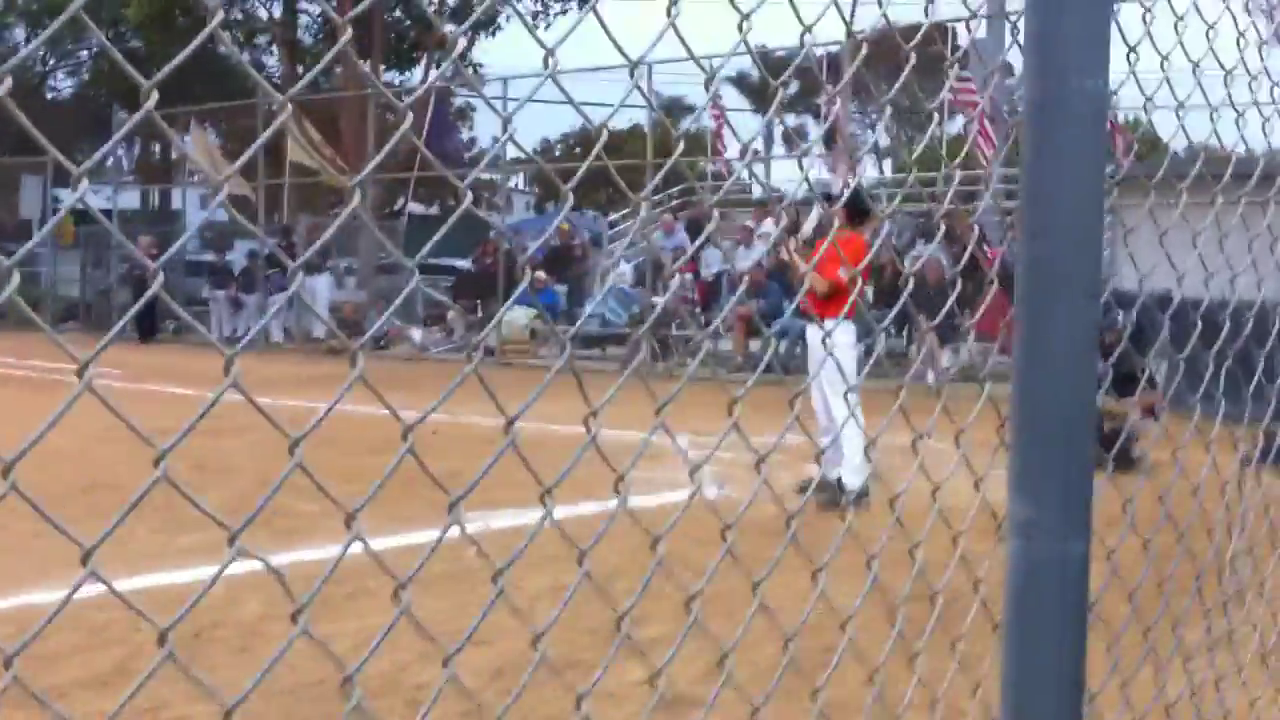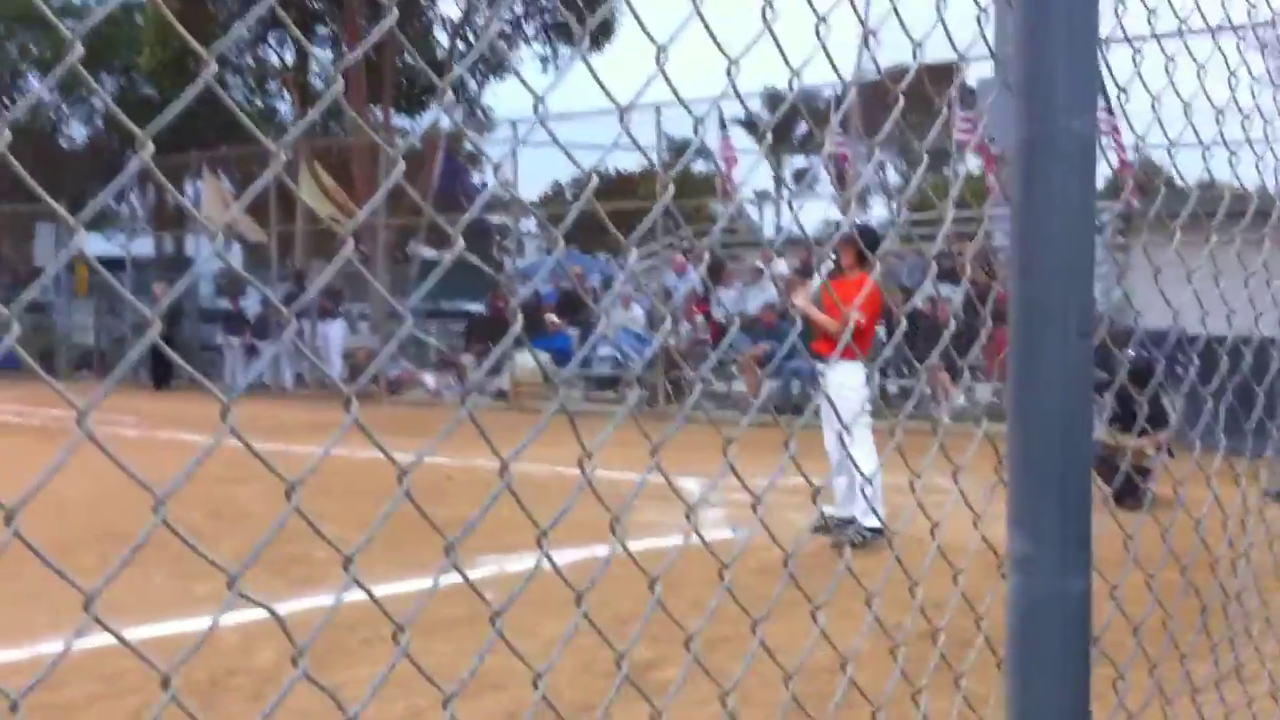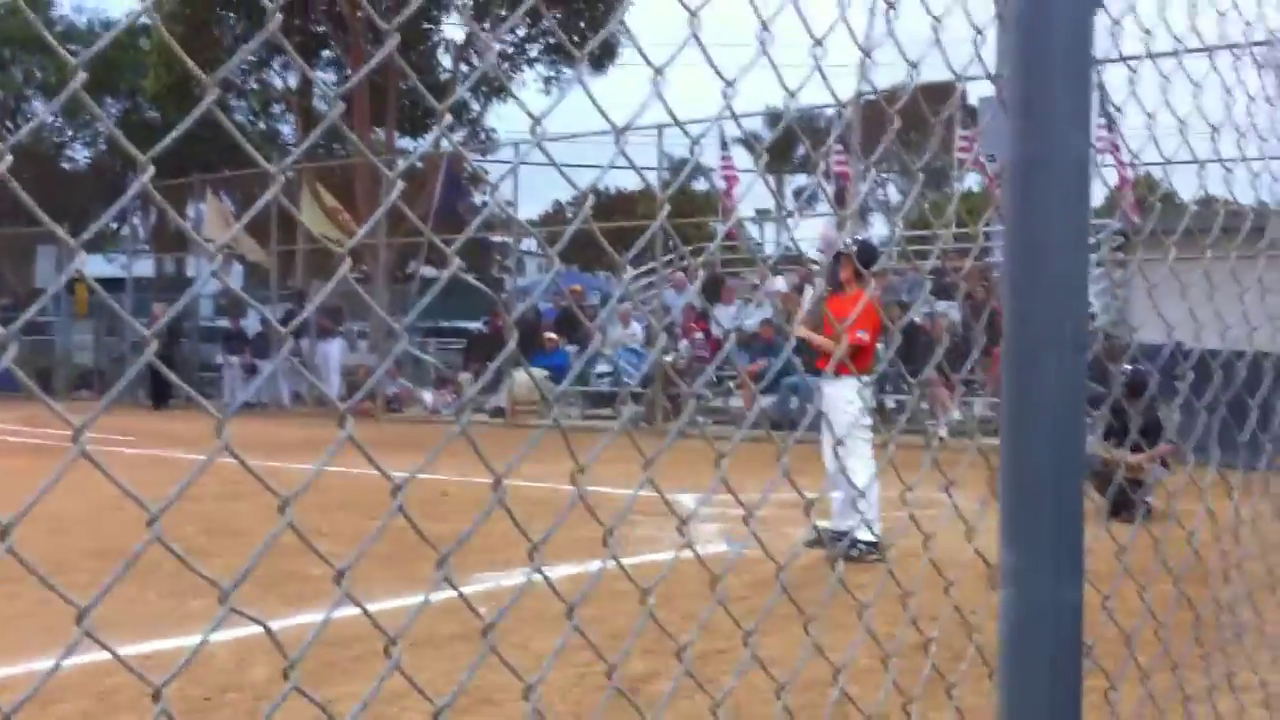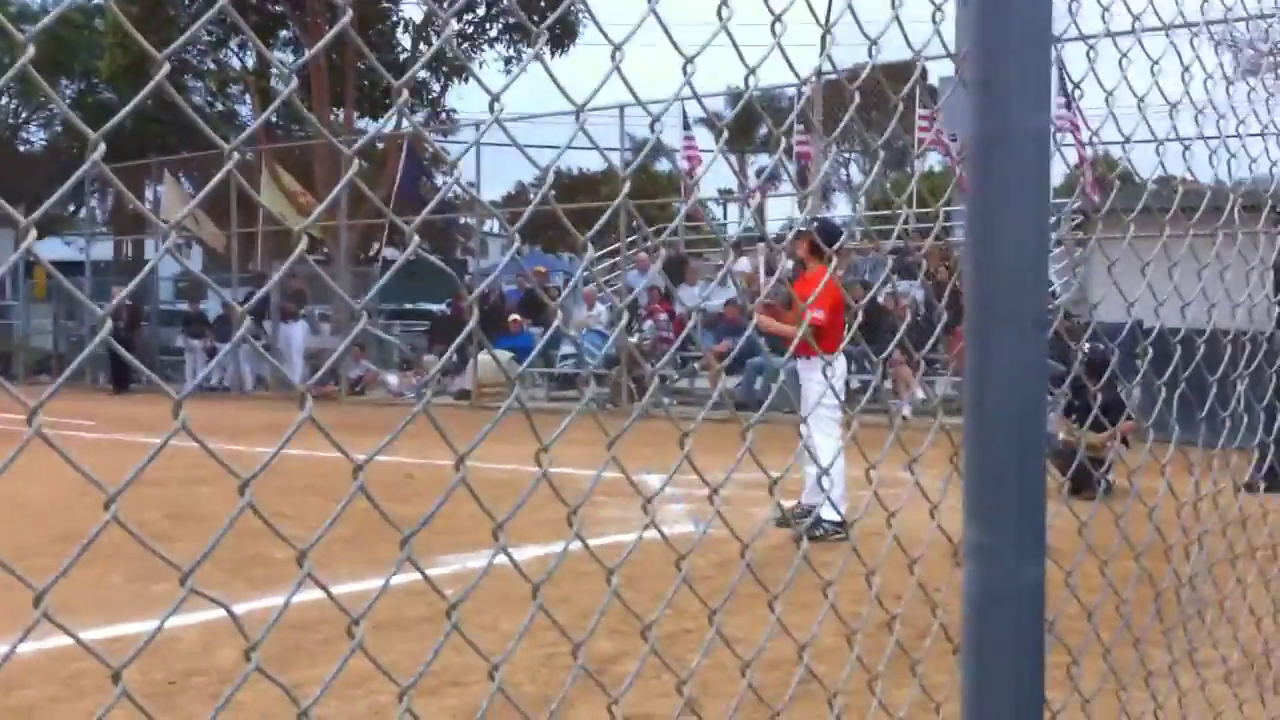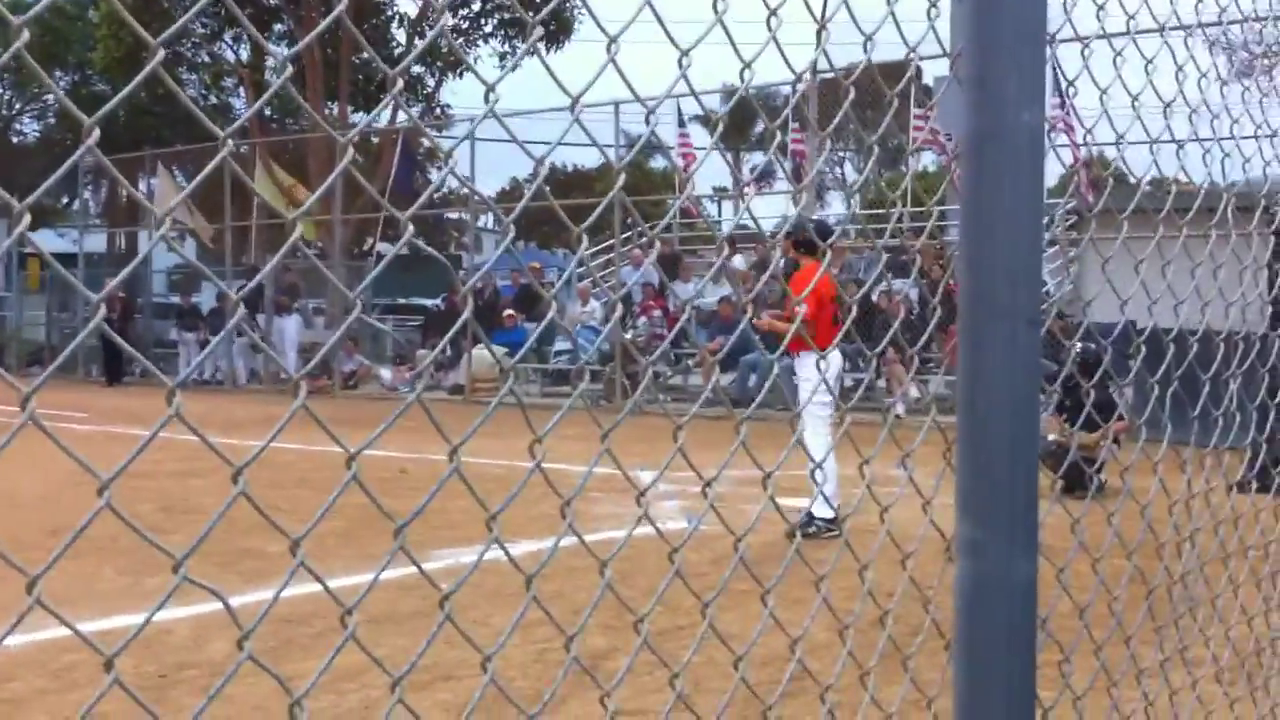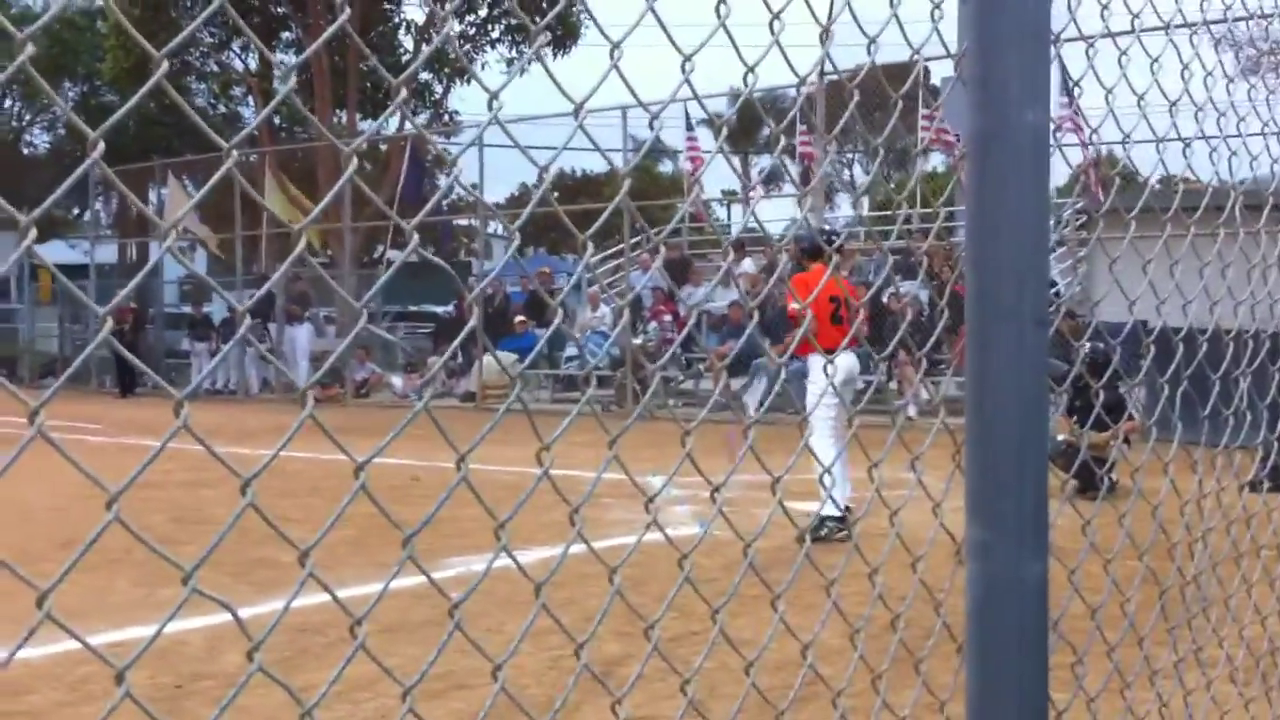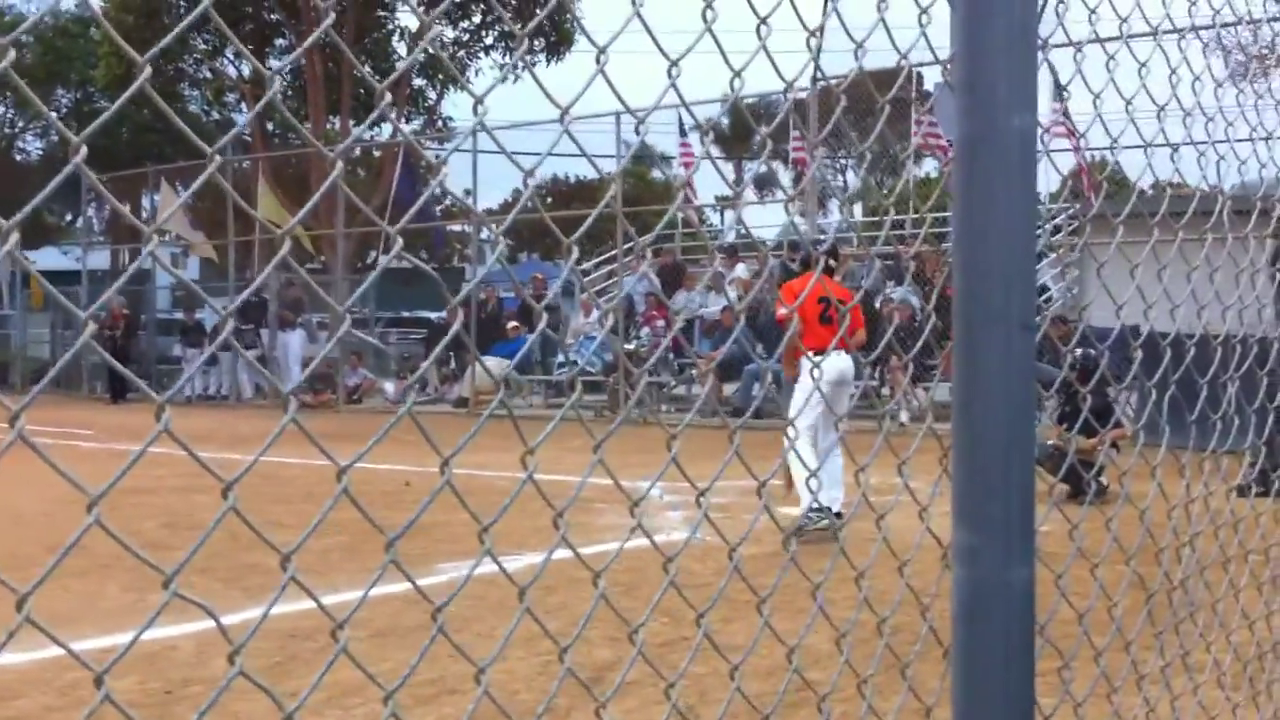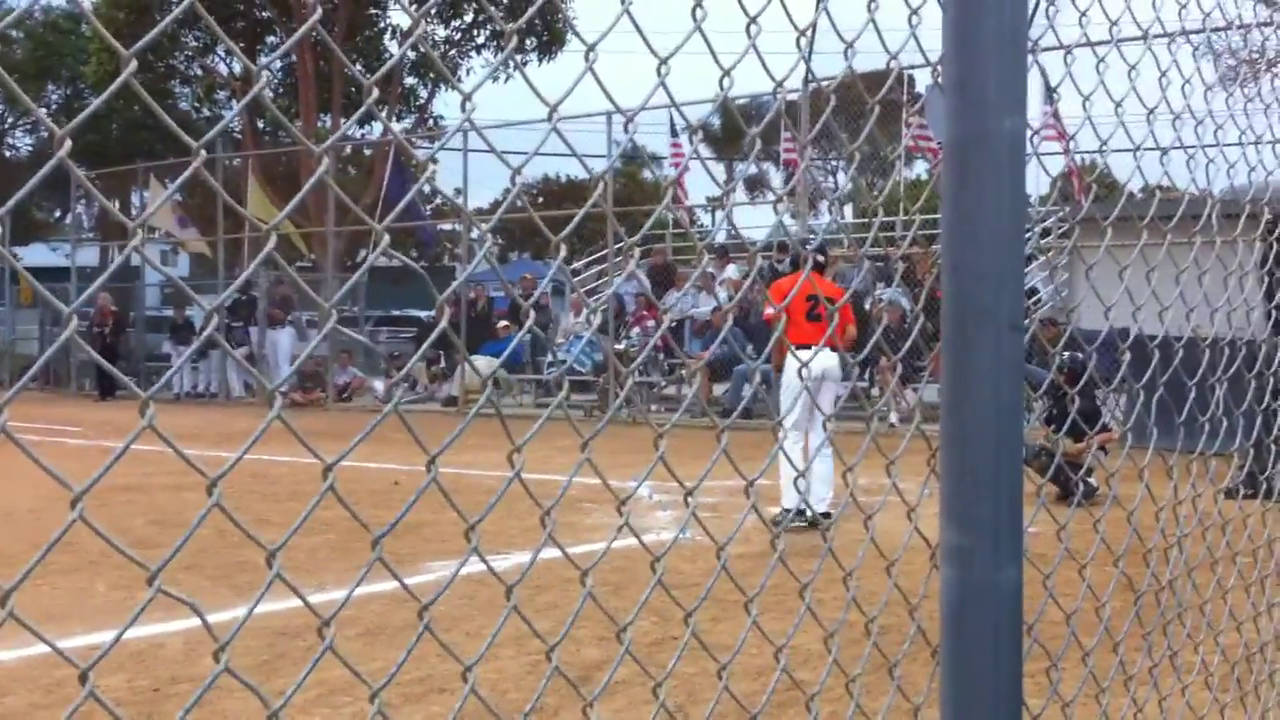
dt=0.2s
person 1, frame 1
left shoulder: (855, 246)
right shoulder: (830, 242)
left elbow: (823, 288)
right elbow: (810, 282)
left wrist: (796, 261)
right wrist: (794, 257)
left hip: (836, 329)
right hip: (818, 327)
left knee: (843, 405)
right knee: (824, 406)
left ankle: (855, 484)
right ankle: (833, 473)
person 1, frame 2
left shoulder: (866, 287)
right shoulder: (834, 283)
left elbow: (840, 330)
right elbow: (822, 327)
left wrist: (807, 307)
right wrist: (805, 305)
left hip: (848, 371)
right hip: (829, 368)
left knee: (858, 446)
right knee: (836, 447)
left ankle: (870, 524)
right ankle: (844, 513)
person 1, frame 3
left shoulder: (865, 304)
right shoulder: (834, 299)
left elbow: (845, 350)
left wrist: (807, 334)
right wrist: (806, 331)
left hip: (850, 387)
right hip: (831, 384)
left knee: (858, 461)
right knee: (835, 461)
left ankle: (868, 538)
right ankle: (841, 526)
person 1, frame 4
left shoulder: (824, 282)
right shoulder: (806, 278)
left elbow: (810, 331)
left wrist: (771, 325)
right wrist: (773, 313)
left hip: (822, 366)
right hip: (810, 364)
left knee: (826, 440)
right knee: (812, 437)
left ankle: (833, 518)
right ankle: (812, 503)
person 1, frame 5
left shoulder: (805, 277)
right shoulder: (821, 274)
left elbow: (804, 328)
left wrist: (772, 325)
right wrist: (783, 316)
left hip: (815, 361)
right hip: (823, 358)
left knee: (817, 437)
right knee: (814, 434)
left ankle: (824, 516)
right ankle: (822, 502)
person 1, frame 6
left shoulder: (802, 280)
right shoulder: (844, 282)
left elbow: (807, 325)
right elbow: (859, 327)
left wrist: (788, 348)
left hip: (825, 362)
right hip: (847, 359)
left knee: (821, 438)
right knee: (834, 435)
left ankle: (833, 517)
right ankle: (838, 504)
person 1, frame 7
left shoulder: (794, 287)
right shoulder: (843, 291)
left elbow: (795, 328)
right elbow: (860, 337)
left wrist: (790, 364)
left hip: (815, 364)
right hip: (844, 363)
left knee: (797, 436)
right knee: (830, 439)
left ankle: (814, 508)
right ankle: (831, 508)
person 1, frame 8
left shoulder: (783, 285)
right shoulder: (835, 290)
left elbow: (779, 328)
right elbow: (850, 334)
left wrist: (776, 363)
left hip: (800, 360)
right hip: (830, 361)
left knee: (790, 434)
right knee: (820, 436)
left ankle: (793, 508)
right ankle: (820, 509)
